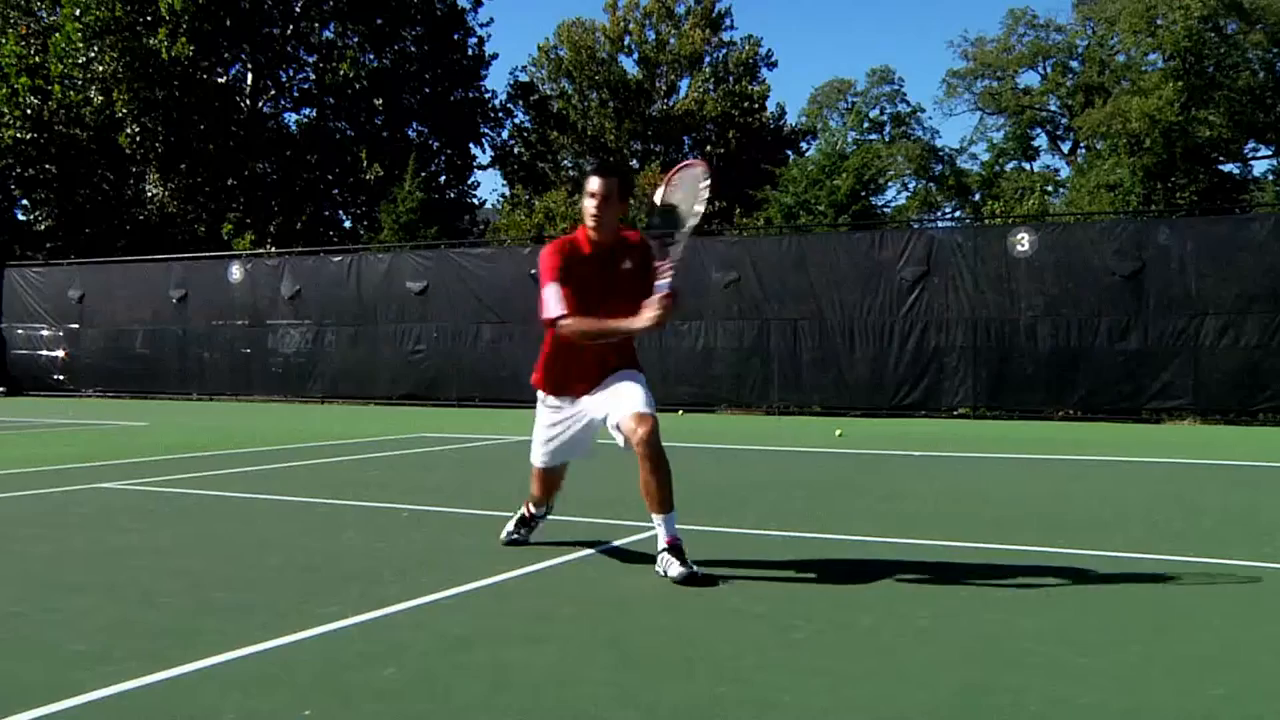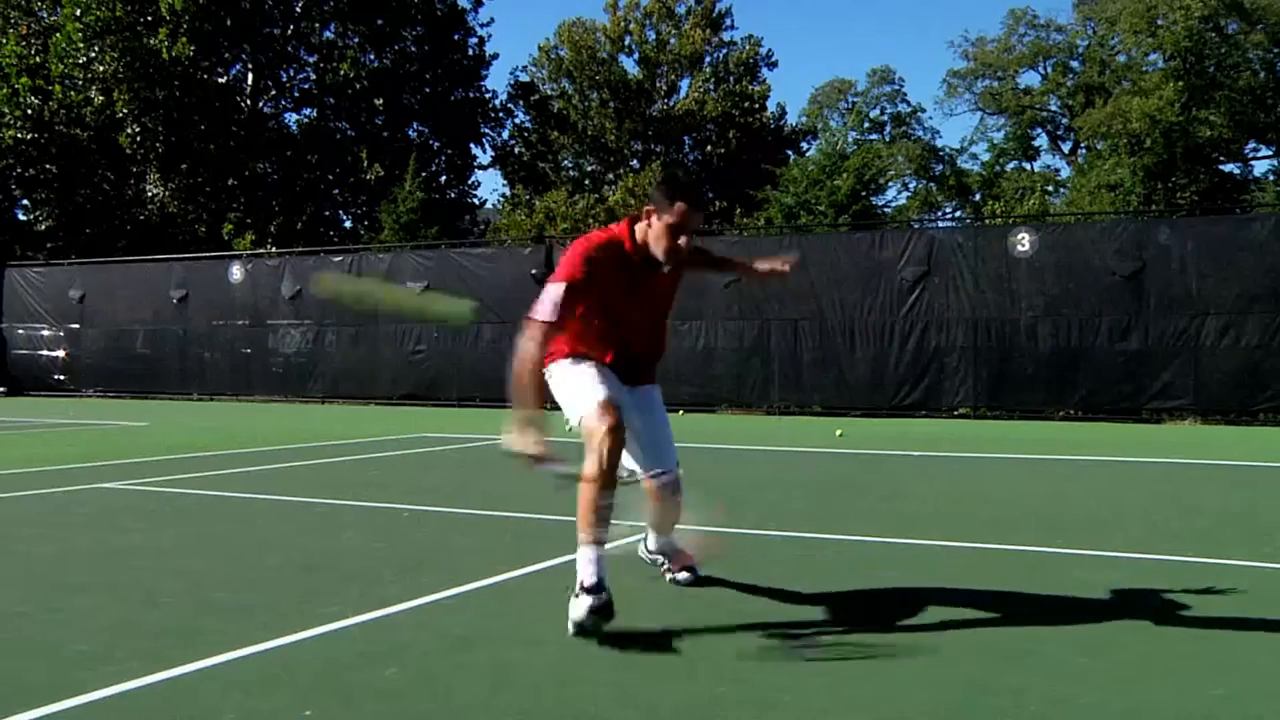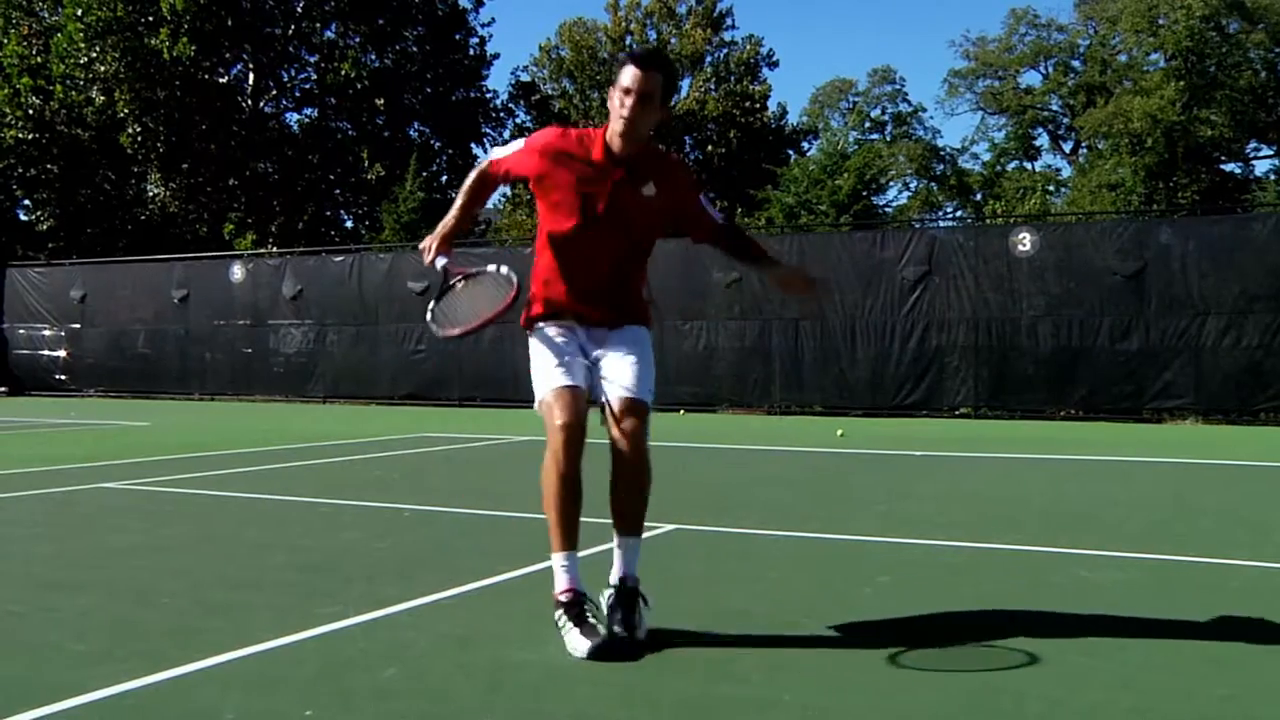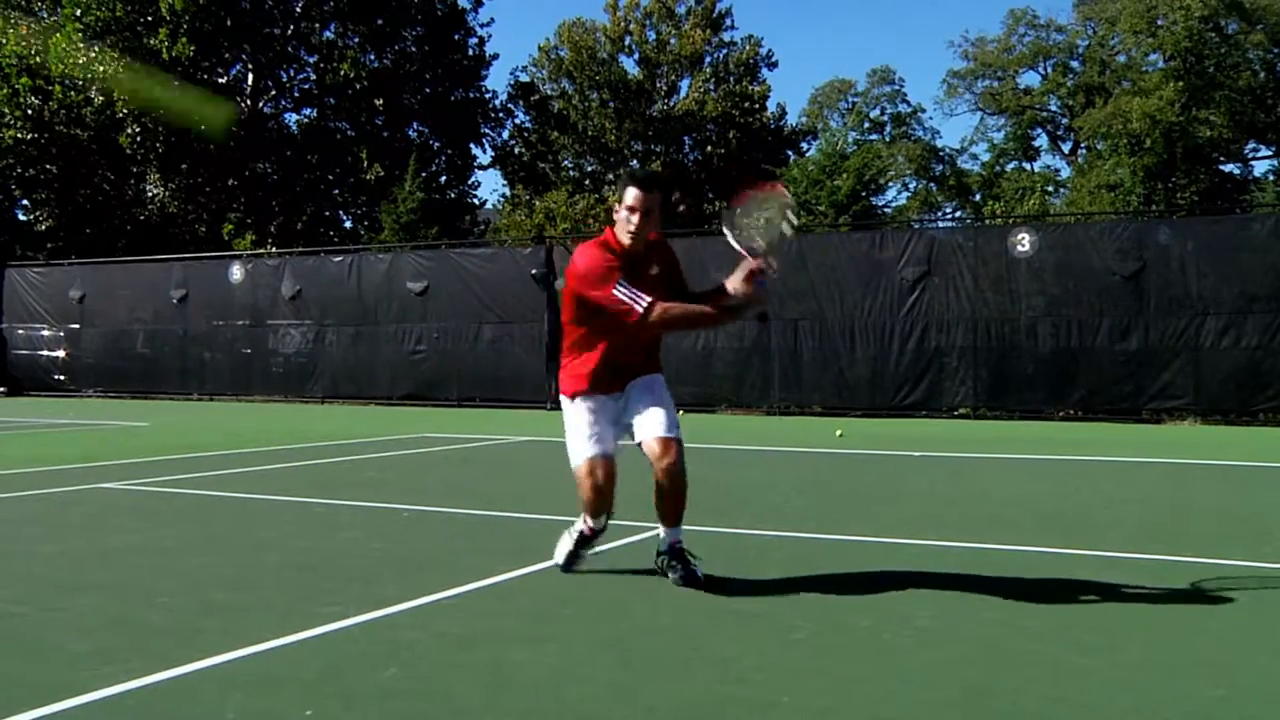
dt=0.4s
person 1, frame 1
left shoulder: (636, 246)
right shoulder: (557, 255)
left elbow: (658, 310)
right elbow: (566, 327)
left wrist: (663, 290)
right wrist: (634, 323)
left hip: (614, 375)
right hip: (560, 385)
left knee: (645, 431)
right knee: (543, 484)
left ankle: (668, 543)
right ankle: (534, 513)
person 1, frame 2
left shoulder: (669, 249)
right shoulder: (590, 254)
right elbow: (537, 332)
left wrist: (751, 267)
right wrist: (525, 416)
left hip: (635, 375)
right hip: (580, 364)
left knee: (666, 489)
right knee: (608, 426)
left ankle: (660, 546)
right ankle: (589, 582)
person 1, frame 3
left shoulder: (669, 174)
right shoulder: (553, 147)
left elbow: (720, 233)
right elbow: (488, 170)
left wrist: (775, 267)
right wrist: (448, 230)
left hip: (623, 324)
right hip: (557, 321)
left knee: (629, 426)
right knee: (565, 425)
left ankle: (625, 580)
right ankle: (569, 596)
person 1, frame 4
left shoulder: (660, 252)
right shoulder: (592, 260)
left elbow: (691, 304)
right elbow: (654, 316)
left wrist: (729, 288)
right wrist: (727, 306)
left hip: (640, 376)
right hip: (588, 382)
left knee: (668, 456)
right knee: (597, 502)
left ankle: (670, 548)
right ankle: (588, 525)
